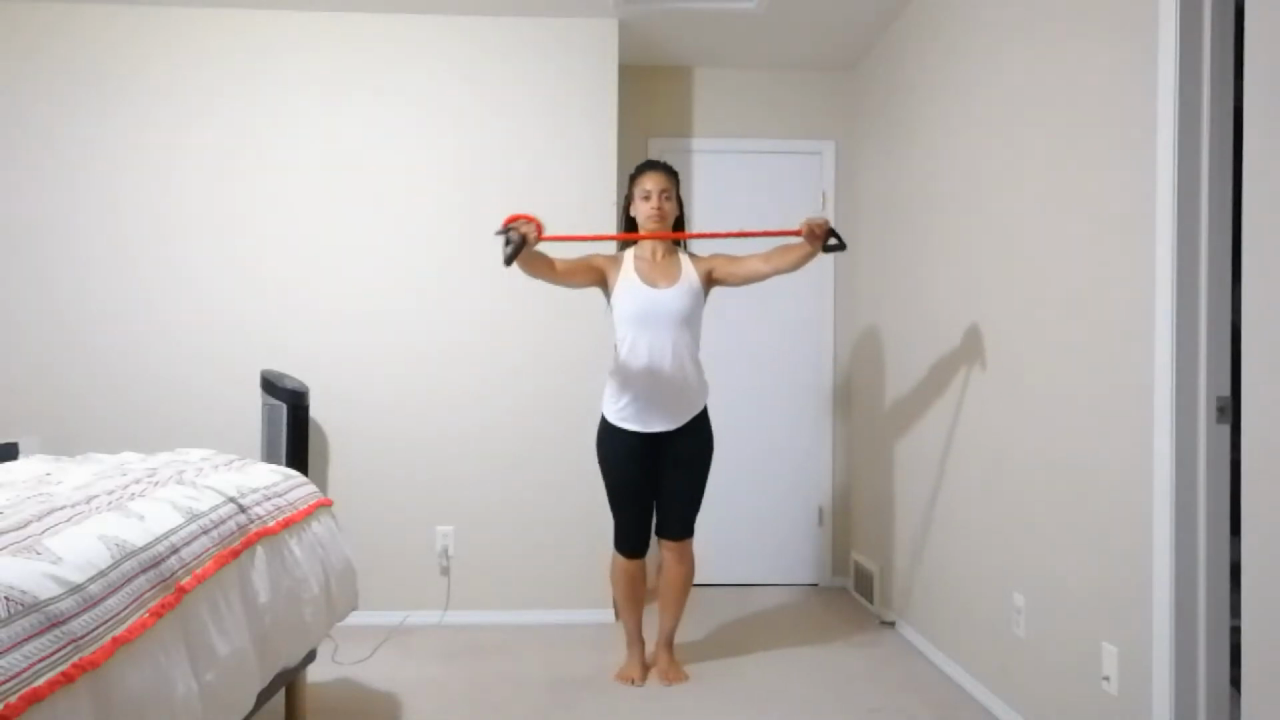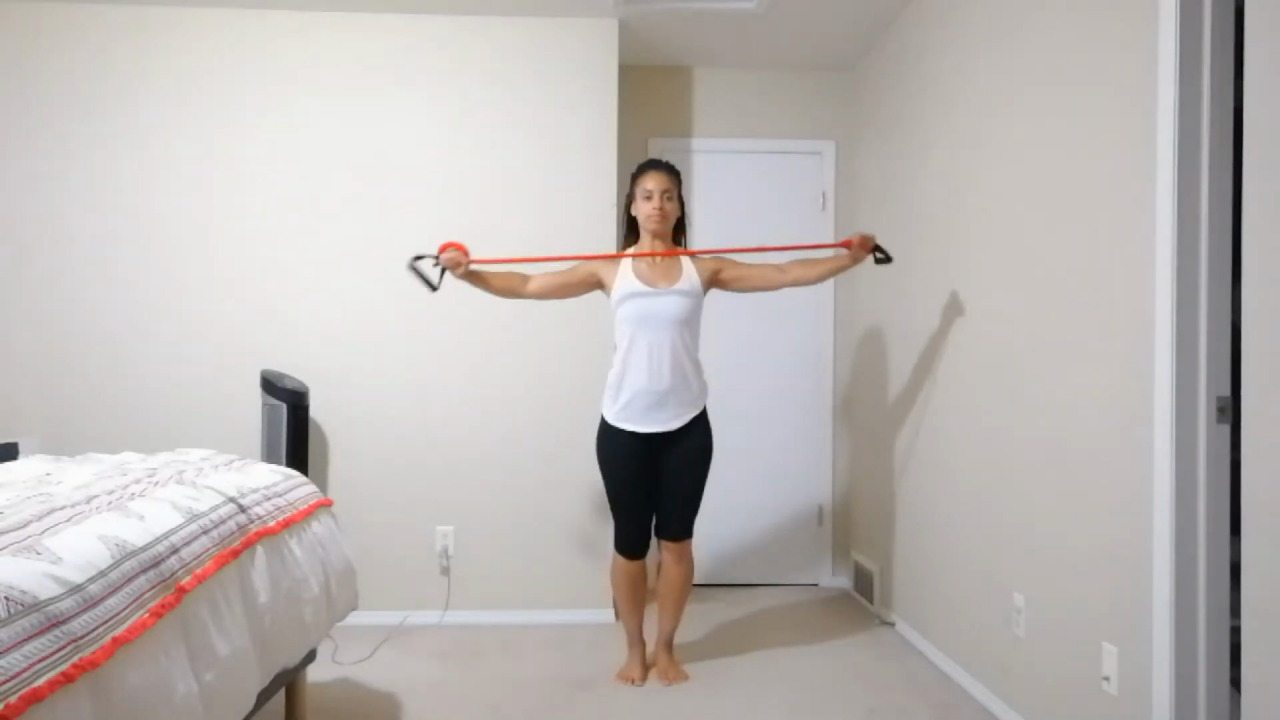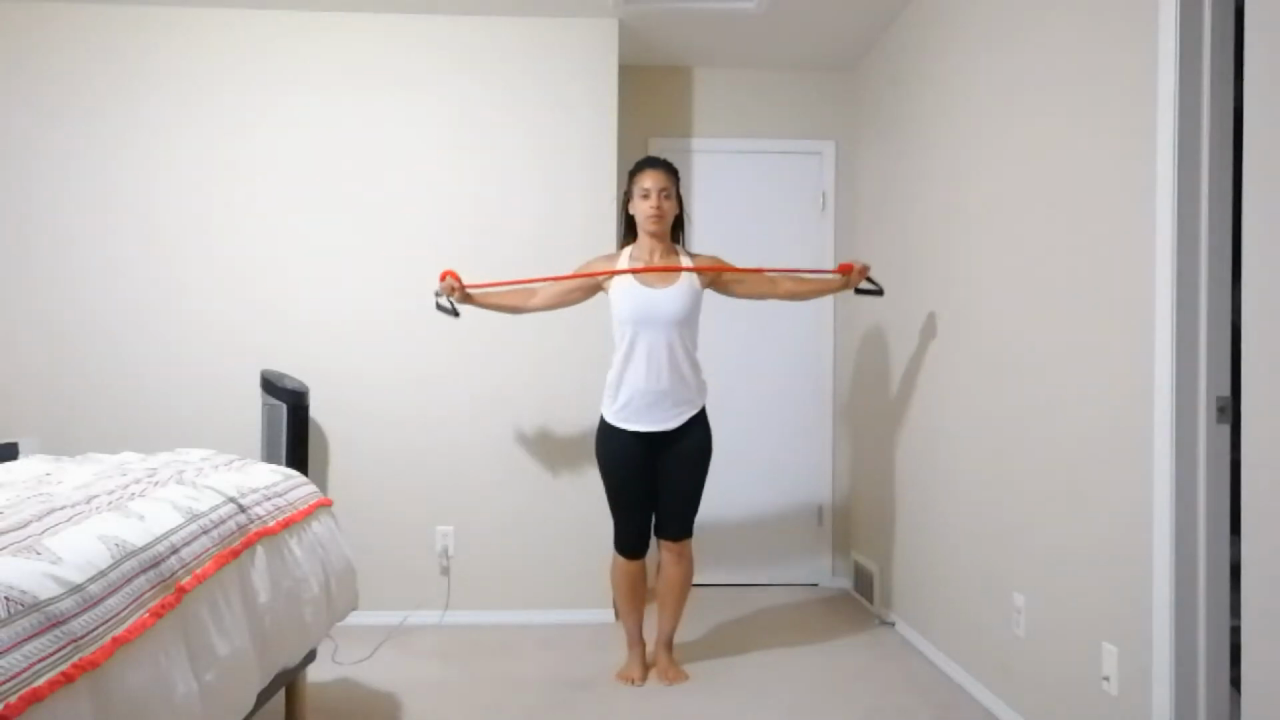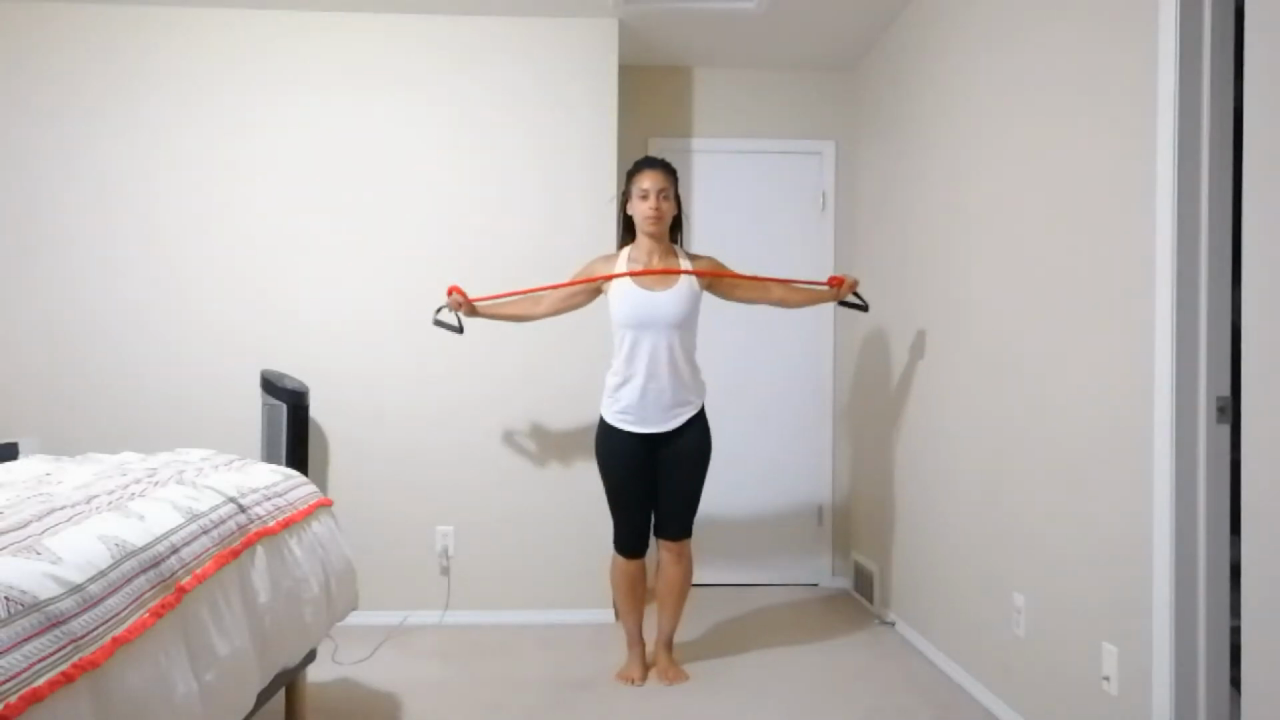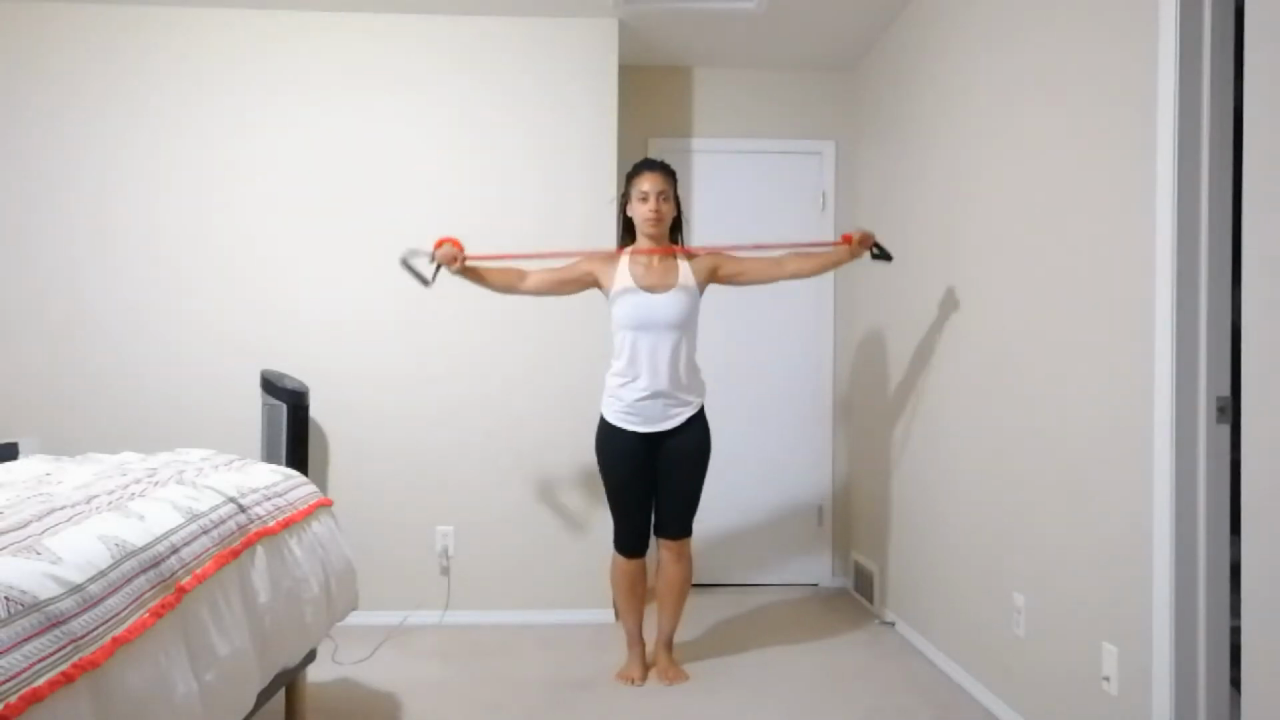
dt=0.3s
person 1, frame 1
left shoulder: (702, 269)
right shoulder: (610, 267)
left elbow: (769, 263)
right elbow: (549, 270)
left wrist: (810, 244)
right wrist: (524, 247)
left hip: (687, 426)
right hip: (624, 427)
left knee: (676, 540)
right knee: (629, 543)
left ankle: (665, 647)
right ankle: (633, 647)
person 1, frame 2
left shoulder: (704, 269)
right shoulder: (608, 269)
left elbow: (784, 275)
right elbow: (529, 285)
left wrist: (848, 260)
right wrist: (469, 274)
left hip: (686, 427)
right hip: (624, 427)
left knee: (676, 541)
right knee: (630, 544)
left ankle: (665, 648)
right ankle: (634, 649)
person 1, frame 3
left shoulder: (701, 268)
right shoulder: (607, 269)
left elbow: (777, 286)
right elbow: (534, 298)
left wrist: (840, 283)
right wrist: (469, 296)
left hip: (685, 426)
right hip: (623, 427)
left knee: (676, 541)
right knee: (629, 544)
left ankle: (665, 649)
right ankle: (634, 650)
person 1, frame 4
left shoulder: (699, 269)
right shoulder: (606, 270)
left elbow: (770, 292)
right elbow: (538, 305)
left wrist: (832, 294)
right wrist: (473, 307)
left hip: (684, 427)
right hip: (623, 428)
left knee: (675, 541)
right knee: (629, 544)
left ankle: (665, 648)
right ankle: (634, 649)
person 1, frame 5
left shoulder: (701, 266)
right shoulder: (606, 268)
left elbow: (781, 267)
right elbow: (526, 282)
left wrist: (846, 254)
right wrist: (466, 270)
left hip: (684, 425)
right hip: (623, 426)
left knee: (675, 540)
right knee: (629, 543)
left ankle: (665, 649)
right ankle: (634, 649)
